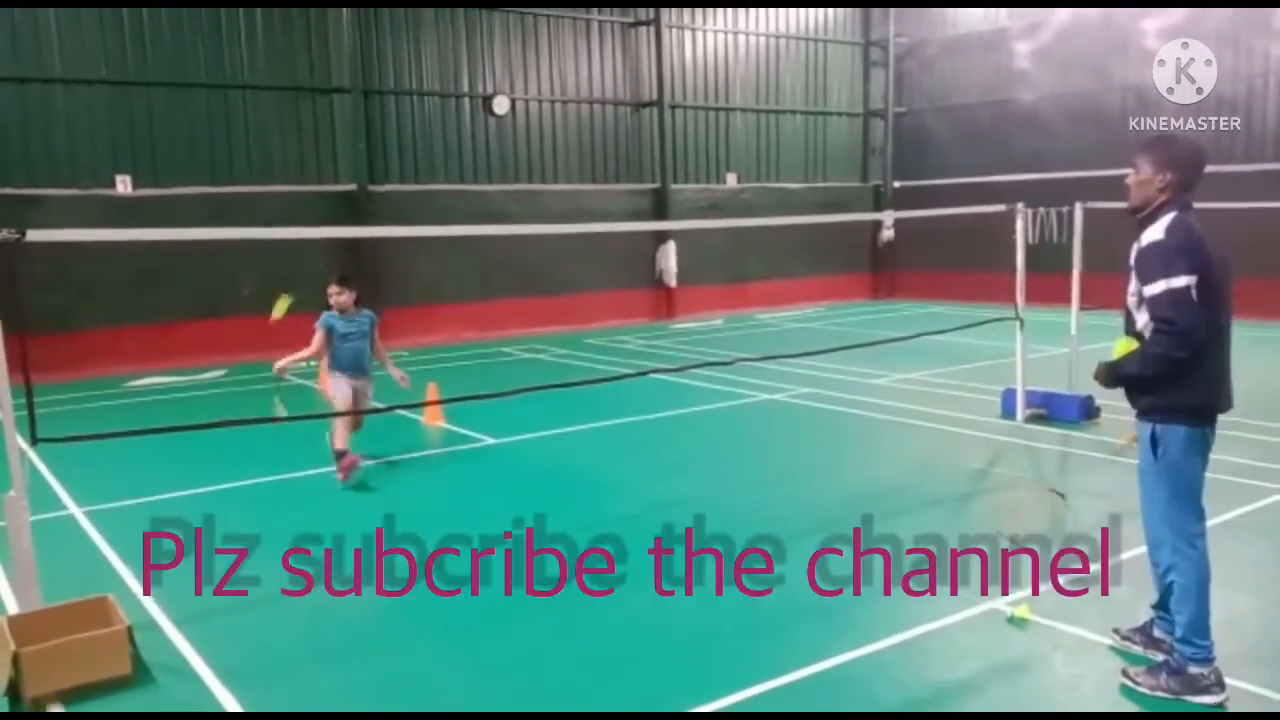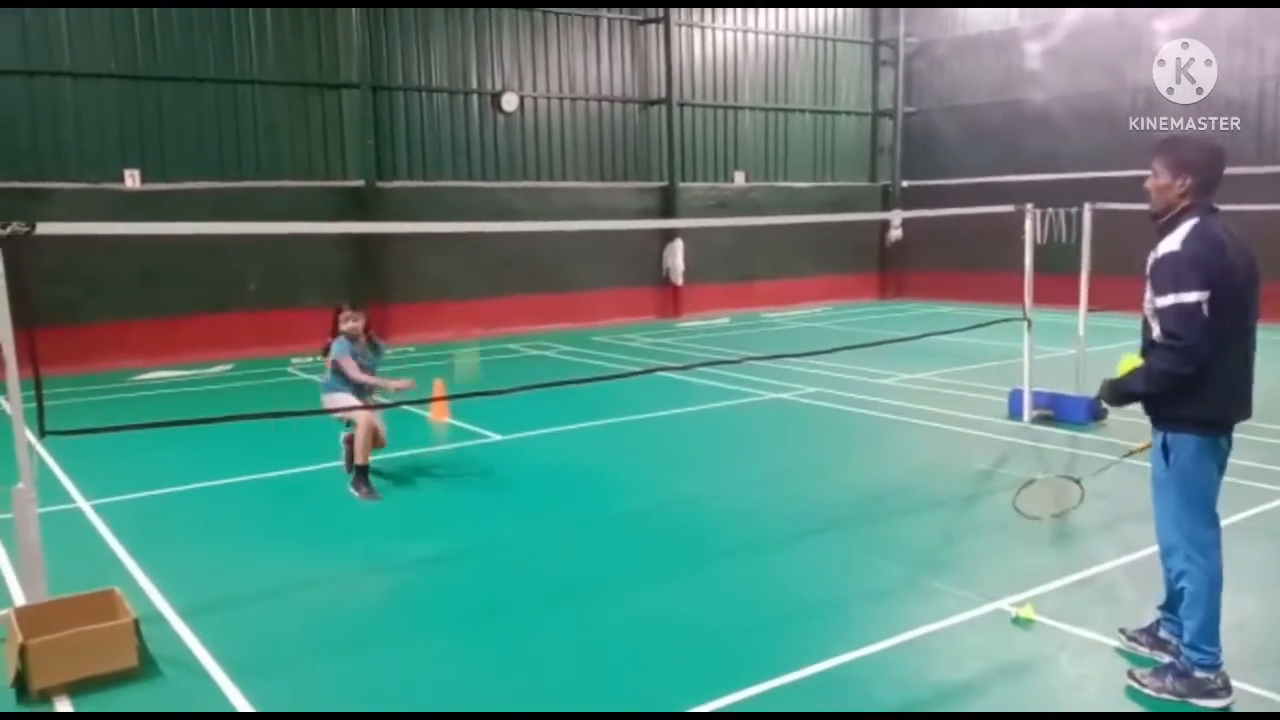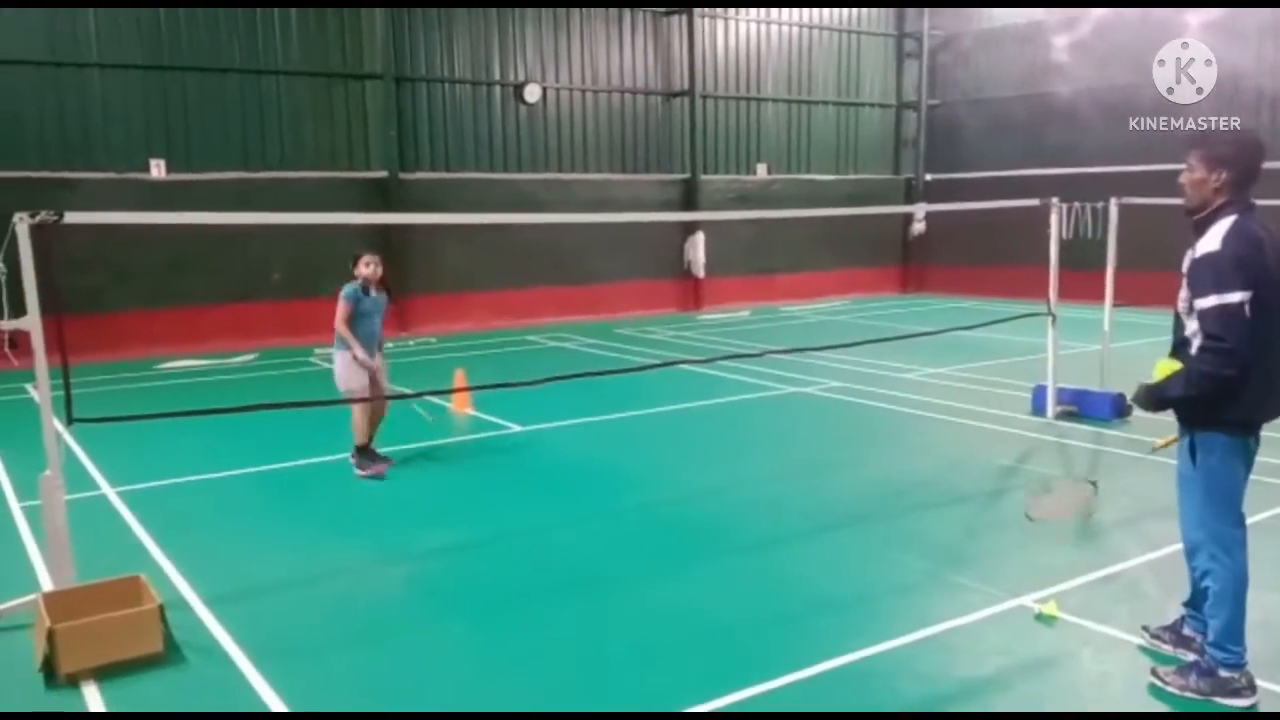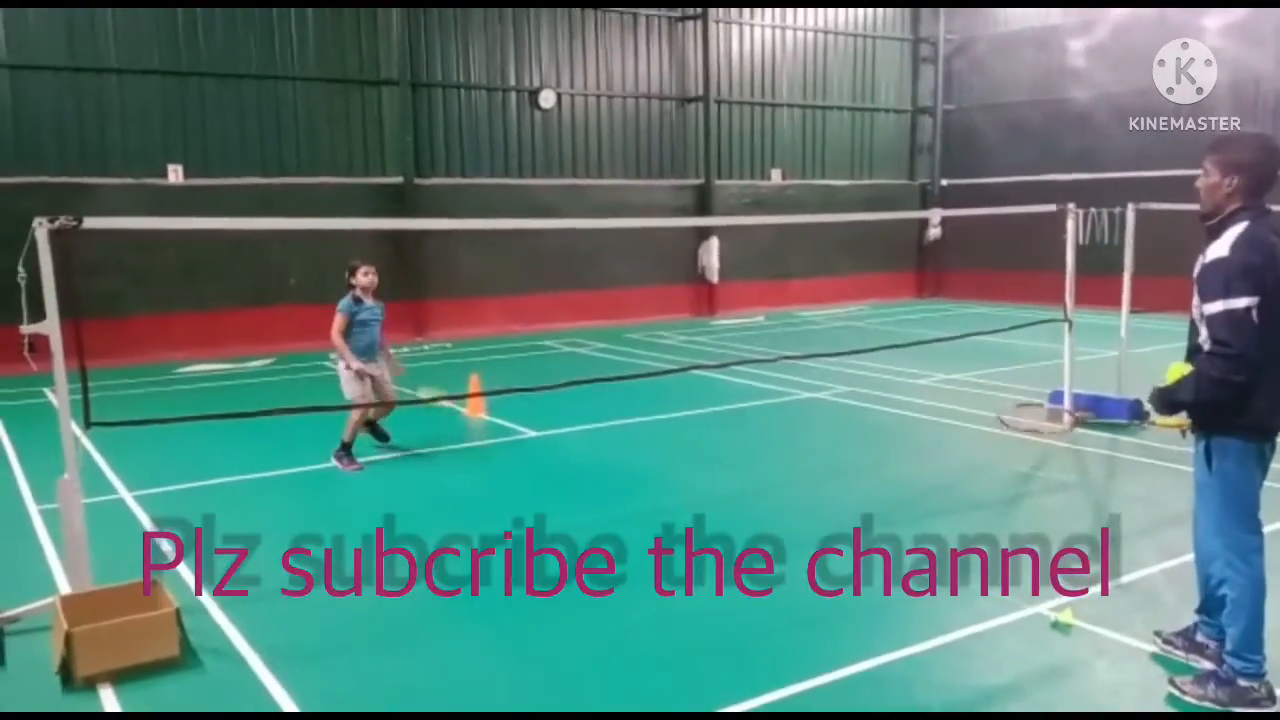
dt=0.3s
person 1, frame 1
left shoulder: (1163, 241)
right shoulder: (1180, 235)
left elbow: (1174, 340)
left wrist: (1119, 371)
left hip: (1173, 411)
right hip: (1183, 404)
left knee: (1175, 532)
right knee: (1169, 527)
left ankle: (1194, 666)
right ankle: (1168, 626)
person 1, frame 2
left shoulder: (1182, 251)
right shoulder: (1222, 241)
left elbow: (1179, 352)
left wrist: (1124, 388)
left hip: (1189, 416)
right hip: (1212, 407)
left knee: (1189, 536)
right knee: (1182, 530)
left ankle: (1200, 669)
right ankle: (1174, 627)
person 1, frame 3
left shoulder: (1221, 248)
left elbow: (1220, 354)
left wrist: (1162, 393)
right wrist: (1177, 391)
left hip: (1218, 416)
left knee: (1213, 534)
right knee: (1207, 528)
left ankle: (1225, 668)
right ankle: (1198, 625)
person 1, frame 4
left shoulder: (1231, 254)
left elbow: (1228, 359)
left wrist: (1173, 396)
right wrist: (1193, 398)
left knee: (1231, 541)
right knee: (1219, 532)
right ankle: (1212, 632)
person 2, frame 1
left shoulder: (368, 317)
right shoulder: (328, 319)
left elbow: (377, 348)
right elbow: (314, 349)
left wrist: (393, 370)
right wrist: (287, 360)
left hip: (363, 376)
right hip: (338, 374)
left knee: (357, 422)
right knee: (344, 409)
left ankle: (338, 442)
right ankle: (343, 459)
person 2, frame 2
left shoulder: (375, 346)
right shoulder: (341, 346)
right elbow: (356, 376)
right wrist: (390, 384)
left hip: (360, 395)
right hip: (337, 393)
left knee: (380, 440)
right knee: (366, 422)
left ankle: (351, 438)
right ankle: (360, 479)
person 2, frame 3
left shoulder: (382, 296)
right shoulder: (351, 291)
right elbow: (339, 324)
left wrist: (380, 356)
right wrist: (358, 349)
left hip: (371, 355)
right hip: (349, 354)
left knee: (380, 404)
right knee: (361, 401)
left ankle: (363, 449)
right ankle: (362, 458)
person 2, frame 4
left shoulder: (377, 305)
right shoulder: (349, 304)
right elbow: (336, 335)
left wrist: (391, 358)
right wrist: (351, 361)
left hip: (375, 361)
right hip: (355, 363)
left knee: (389, 400)
right knee: (362, 404)
left ankle: (370, 422)
right ankle: (342, 452)
